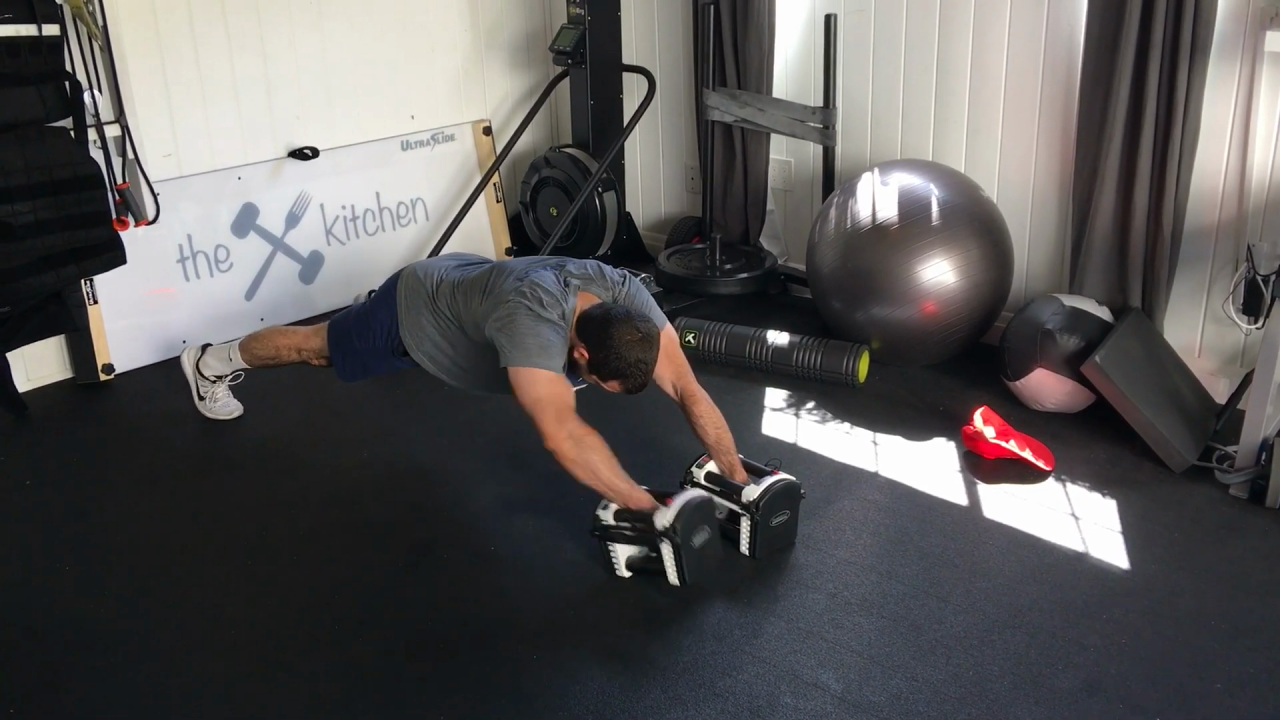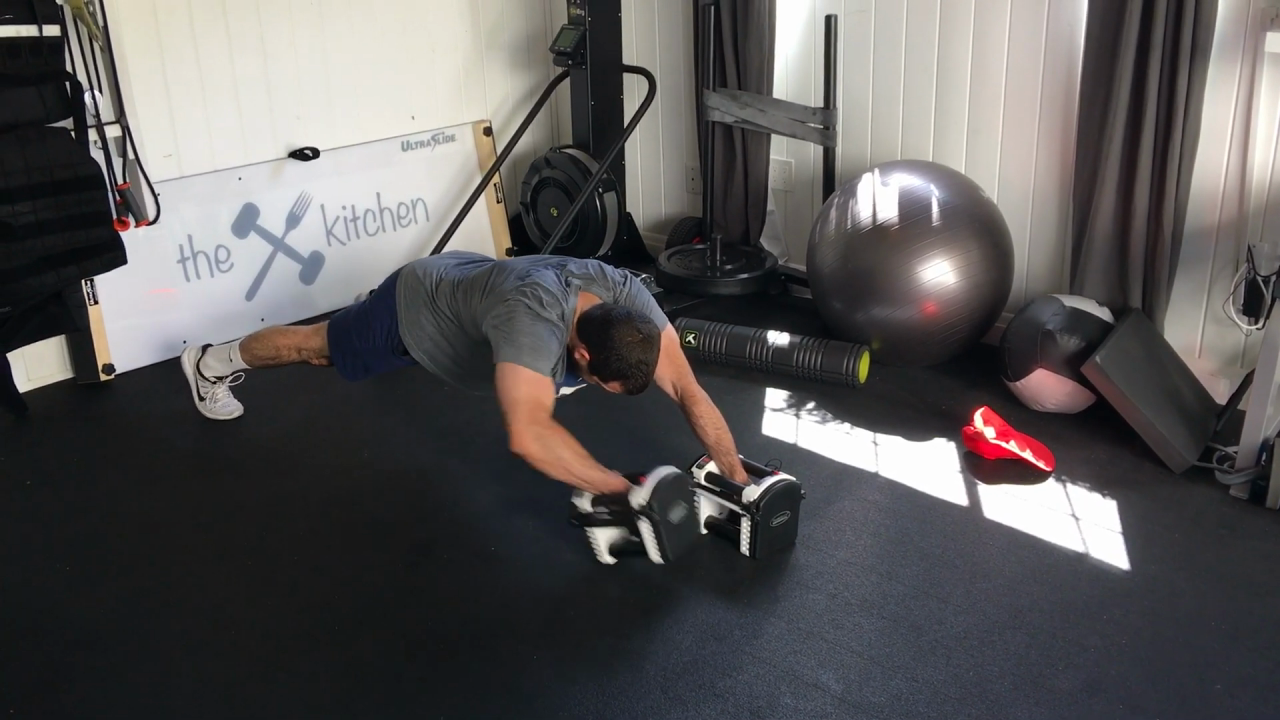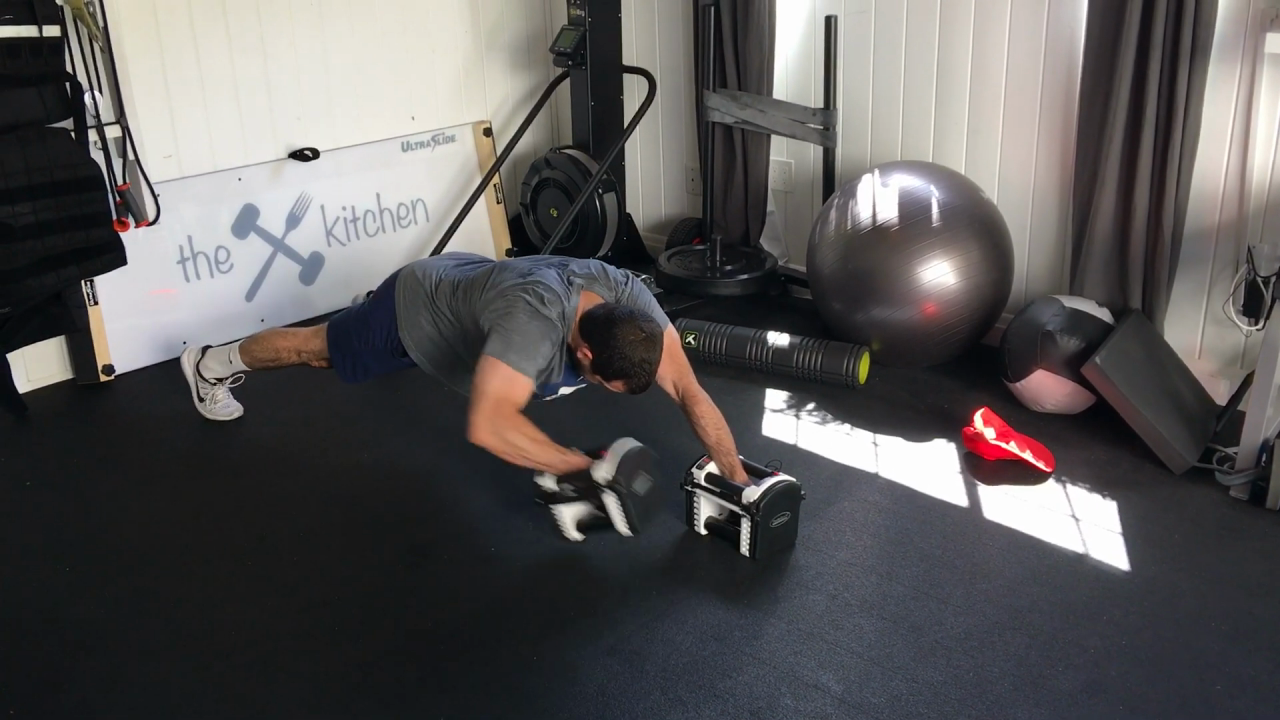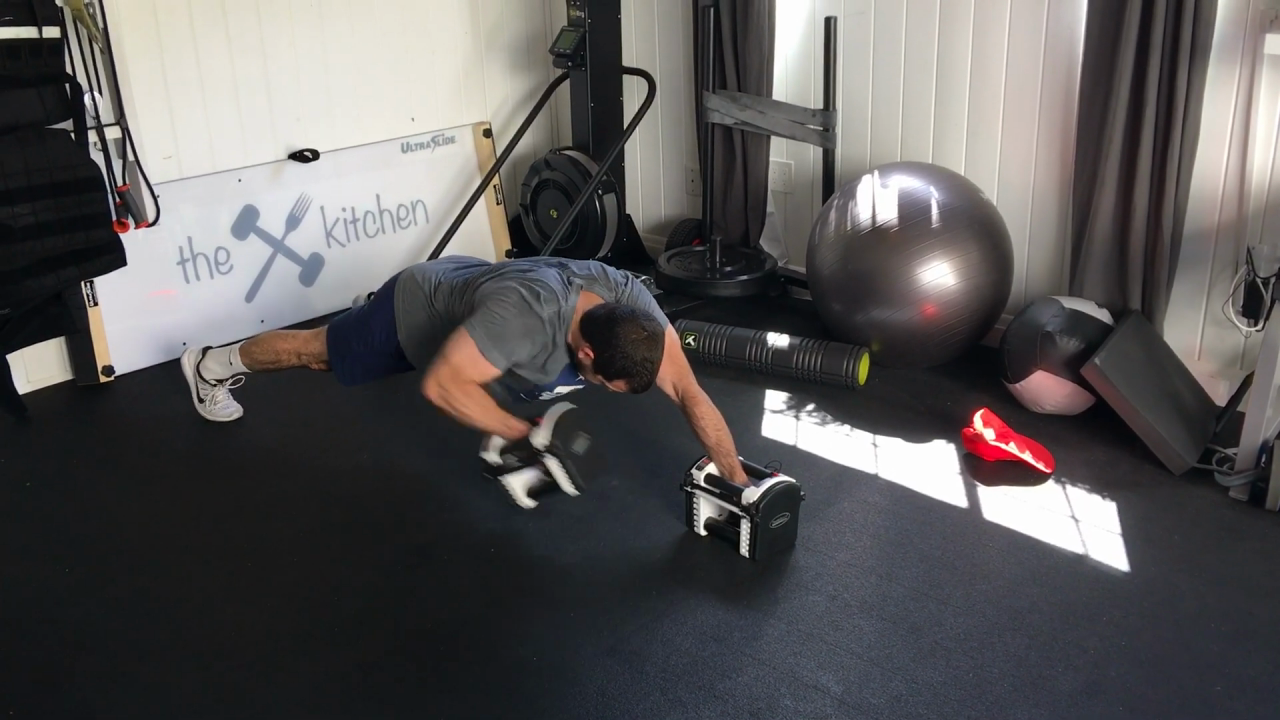
dt=0.1s
person 1, frame 1
left shoulder: (628, 298)
right shoulder: (536, 322)
left elbow: (688, 390)
right elbow: (563, 434)
left wrist: (739, 481)
right wrist: (648, 509)
left hip: (464, 284)
right hip: (417, 307)
right knee: (318, 346)
left ankle: (367, 308)
right ankle: (213, 361)
person 1, frame 2
left shoulder: (629, 298)
right shoulder: (533, 320)
left elbow: (688, 390)
right elbow: (529, 436)
left wrist: (740, 480)
right wrist: (623, 491)
left hip: (463, 284)
right hip: (415, 308)
right knee: (318, 346)
left ankle: (367, 305)
right ankle: (214, 361)
person 1, frame 3
left shoulder: (629, 298)
right shoulder: (534, 319)
left elbow: (689, 390)
right elbow: (485, 426)
left wrist: (740, 481)
right wrist: (581, 466)
left hip: (465, 288)
right hip: (416, 307)
right knee: (317, 349)
left ankle: (369, 307)
right ankle: (214, 362)
person 1, frame 4
left shoulder: (628, 297)
right shoulder: (528, 315)
left elbow: (689, 391)
right elbow: (441, 385)
left wrist: (740, 482)
right wrist: (525, 436)
left hip: (462, 285)
right hip: (416, 312)
right knee: (317, 351)
left ankle: (368, 307)
right ankle: (214, 363)
